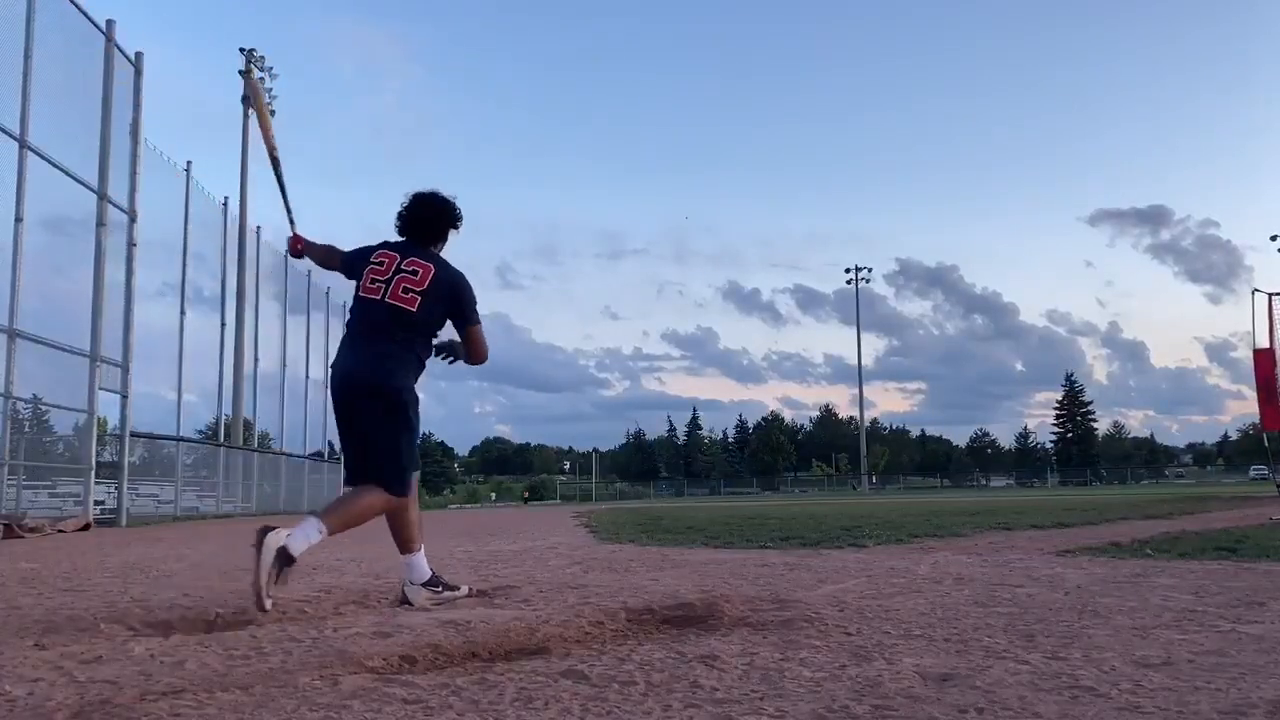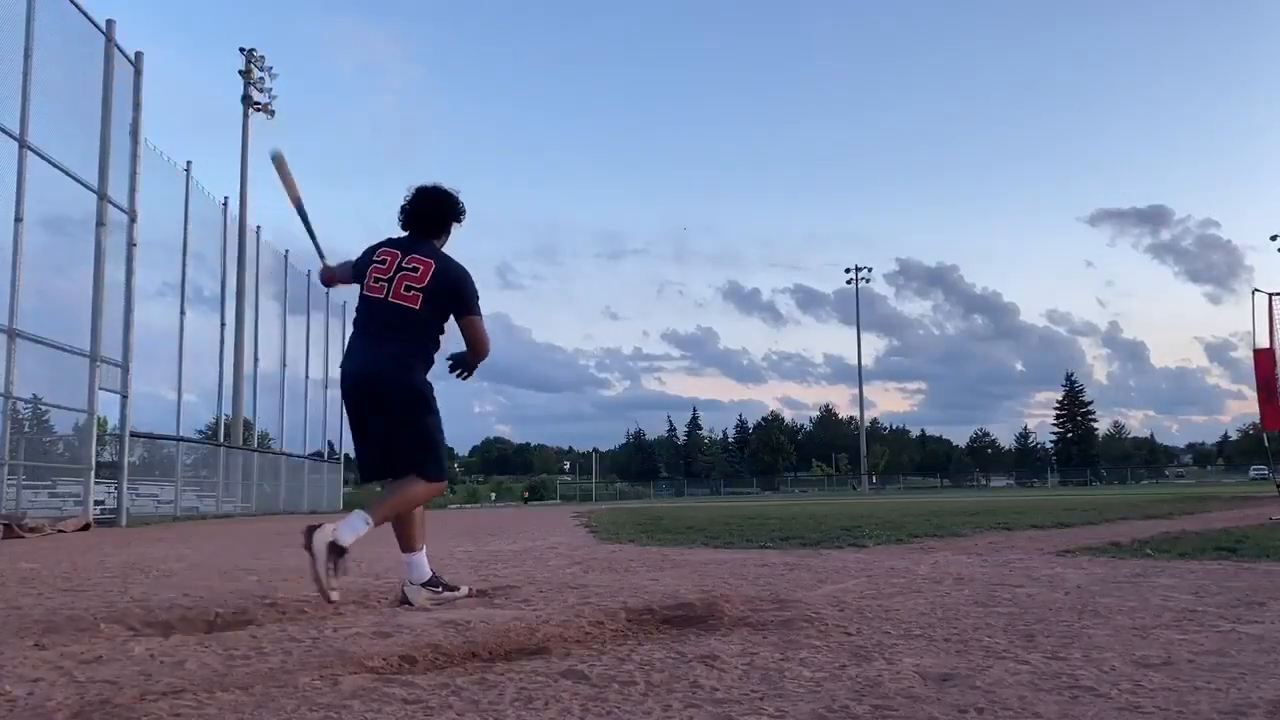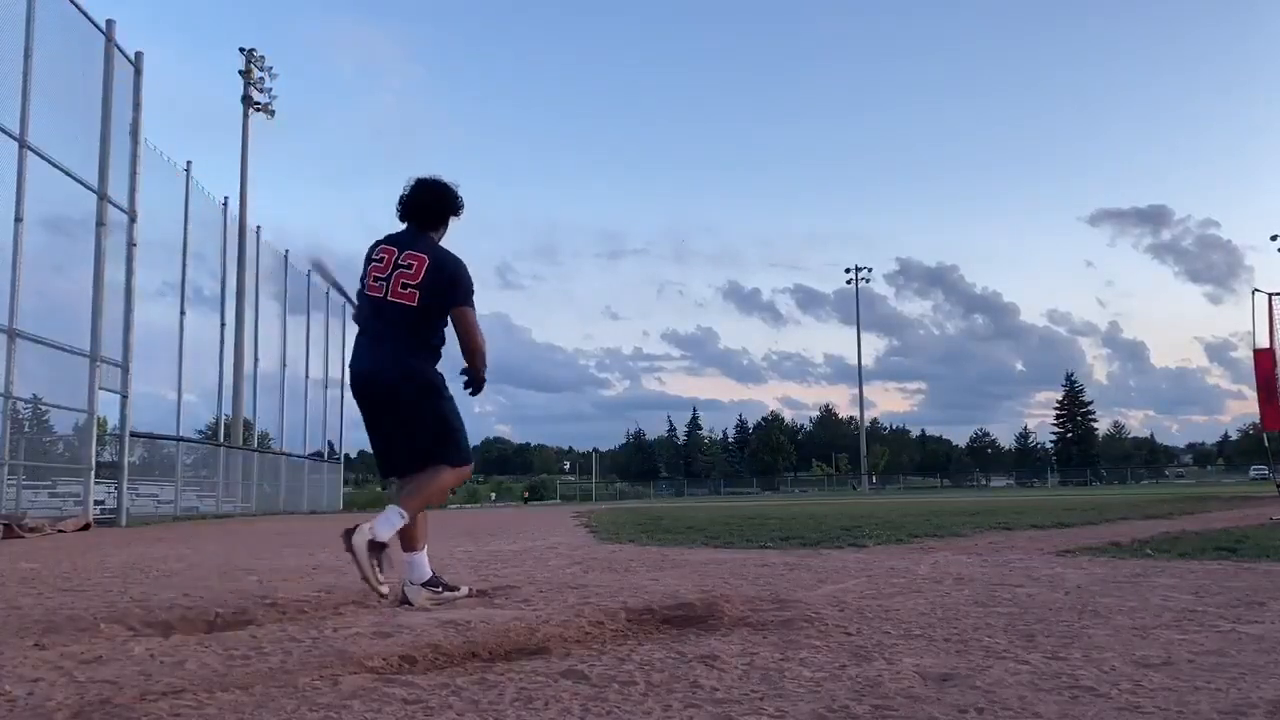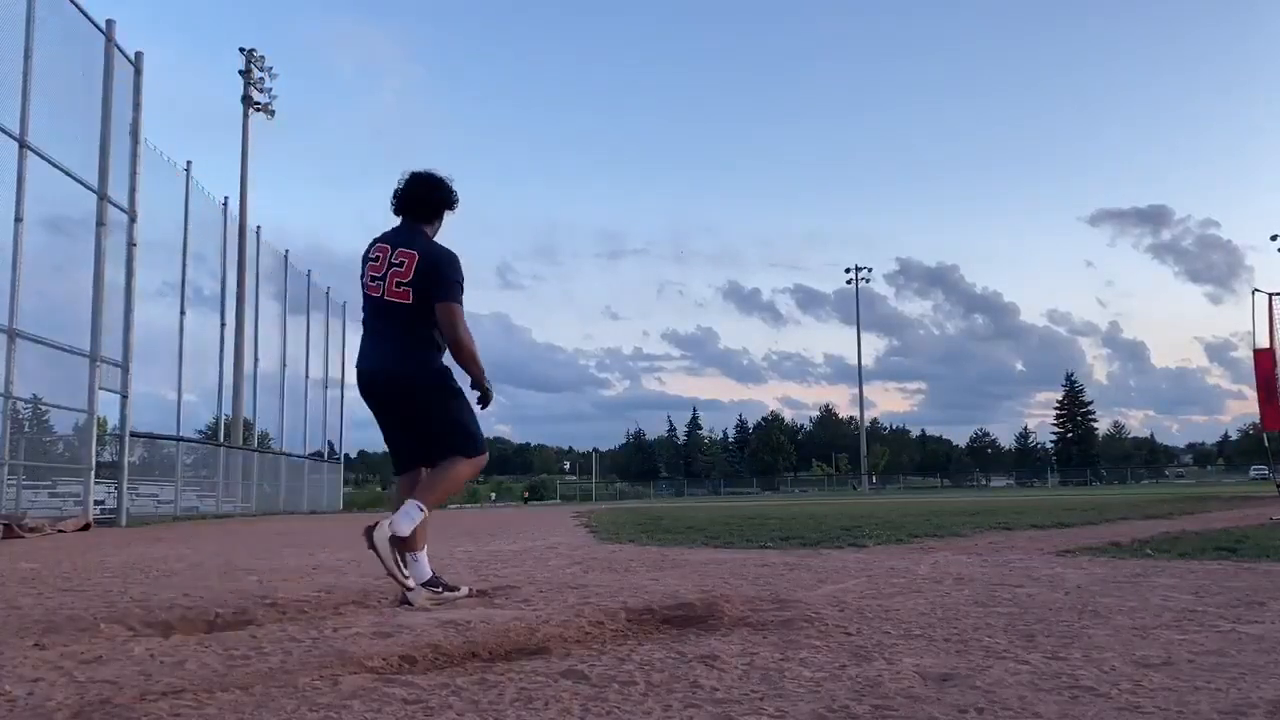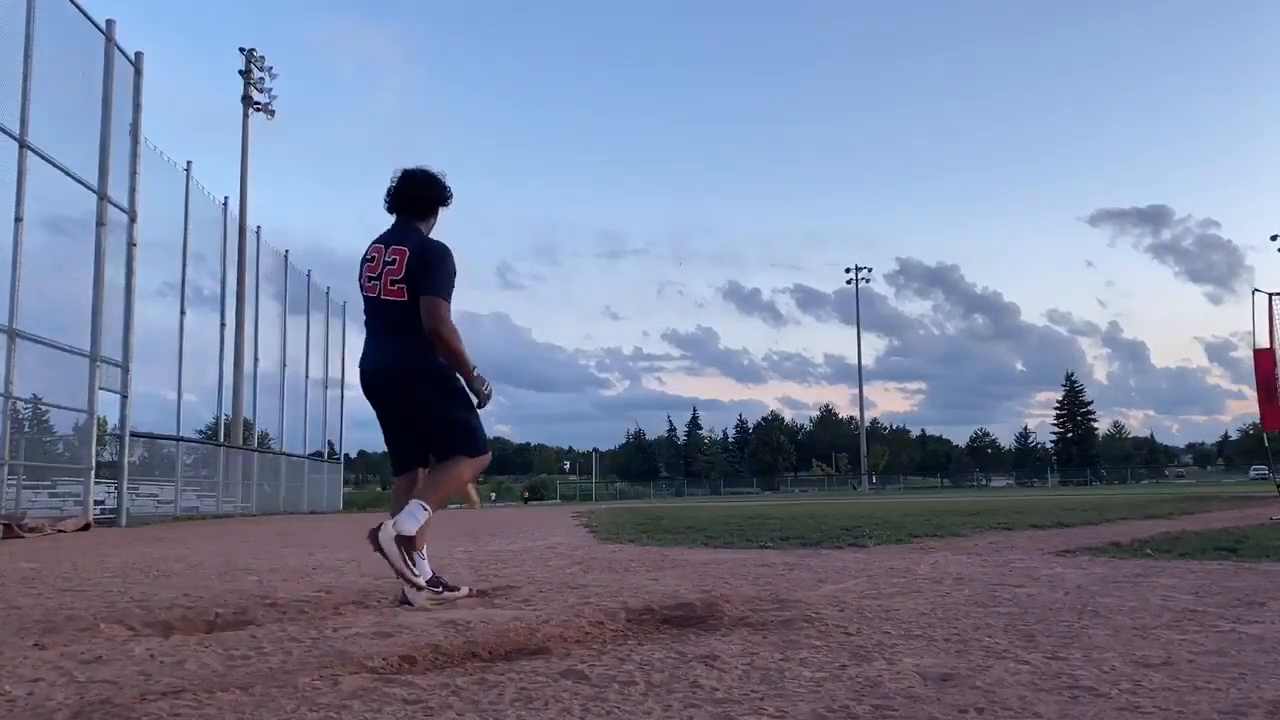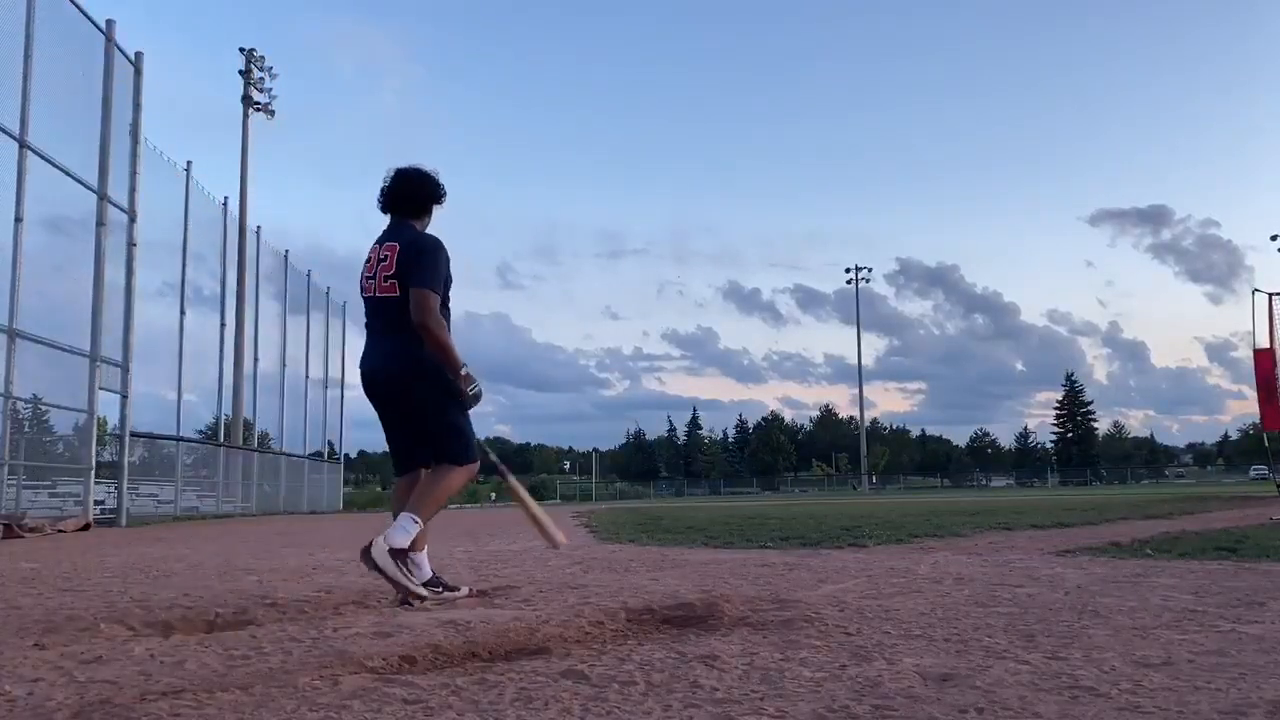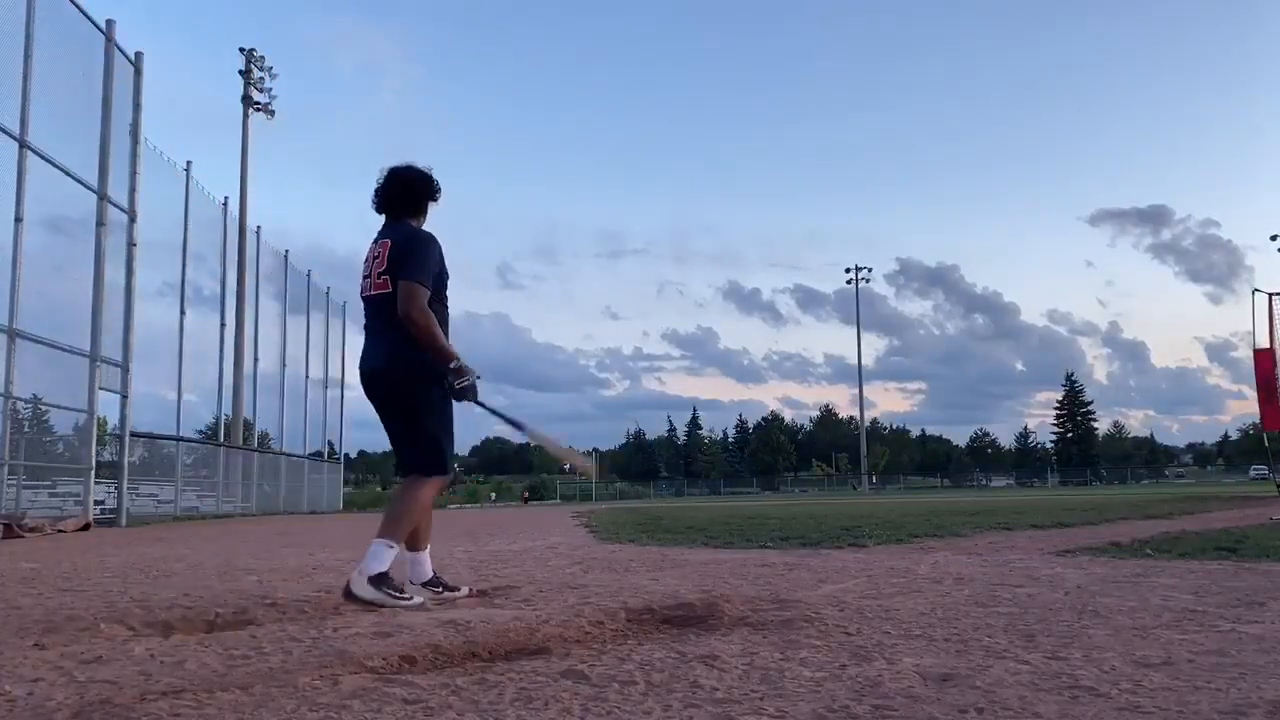
dt=0.1s
person 1, frame 1
left shoulder: (377, 255)
right shoulder: (451, 279)
left elbow: (334, 258)
right elbow: (479, 353)
left wrist: (303, 247)
right wrist: (455, 348)
left hip: (347, 376)
right hip: (387, 383)
left knee: (404, 478)
right knee: (390, 489)
left ankle: (420, 581)
right ankle: (287, 542)
person 1, frame 2
left shoulder: (381, 252)
right shoulder: (451, 273)
left elbow: (344, 272)
right elbow: (479, 345)
left wrist: (330, 274)
right wrist: (465, 362)
left hip: (356, 375)
right hip: (399, 379)
left knee: (401, 477)
right knee: (429, 478)
left ankle: (419, 579)
right ankle: (339, 534)
person 1, frame 3
left shoulder: (378, 250)
right shoulder: (447, 265)
right elbow: (470, 334)
right wrist: (477, 372)
left hip: (365, 373)
right hip: (410, 375)
left knee: (413, 473)
right knee: (456, 464)
left ankle: (420, 579)
right ankle: (375, 532)
person 1, frame 4
left shoulder: (376, 248)
right shoulder: (438, 258)
right elbow: (452, 329)
right wrist: (480, 377)
left hip: (372, 371)
right hip: (415, 371)
left knee: (414, 469)
right knee: (470, 454)
left ankle: (419, 578)
right ankle: (395, 528)
person 1, frame 5
left shoulder: (374, 251)
right shoulder: (433, 253)
right elbow: (436, 323)
right wrist: (472, 376)
left hip: (376, 371)
right hip: (419, 370)
left knee: (412, 469)
right knee: (473, 453)
left ankle: (420, 579)
right ankle: (400, 528)
person 1, frame 6
left shoulder: (377, 250)
right shoulder: (426, 247)
right elbow: (425, 317)
right wrist: (459, 373)
left hip: (377, 368)
right hip: (415, 370)
left knee: (414, 469)
right knee: (460, 461)
left ankle: (420, 576)
right ankle: (392, 544)
person 1, frame 7
left shoulder: (377, 247)
right shoulder: (420, 242)
right elbow: (413, 310)
left wrist: (442, 364)
right wrist: (454, 364)
left hip: (377, 368)
right hip: (412, 368)
left knee: (416, 471)
right knee: (432, 473)
left ankle: (420, 577)
right ankle: (371, 571)
